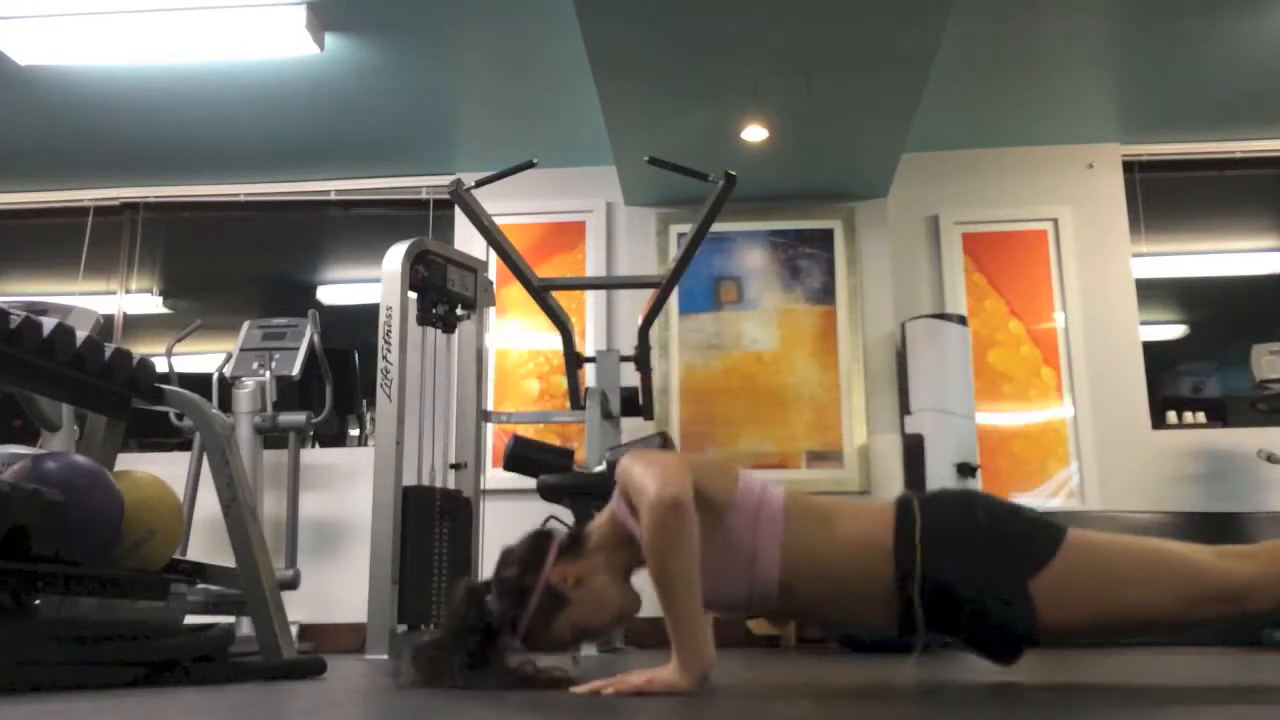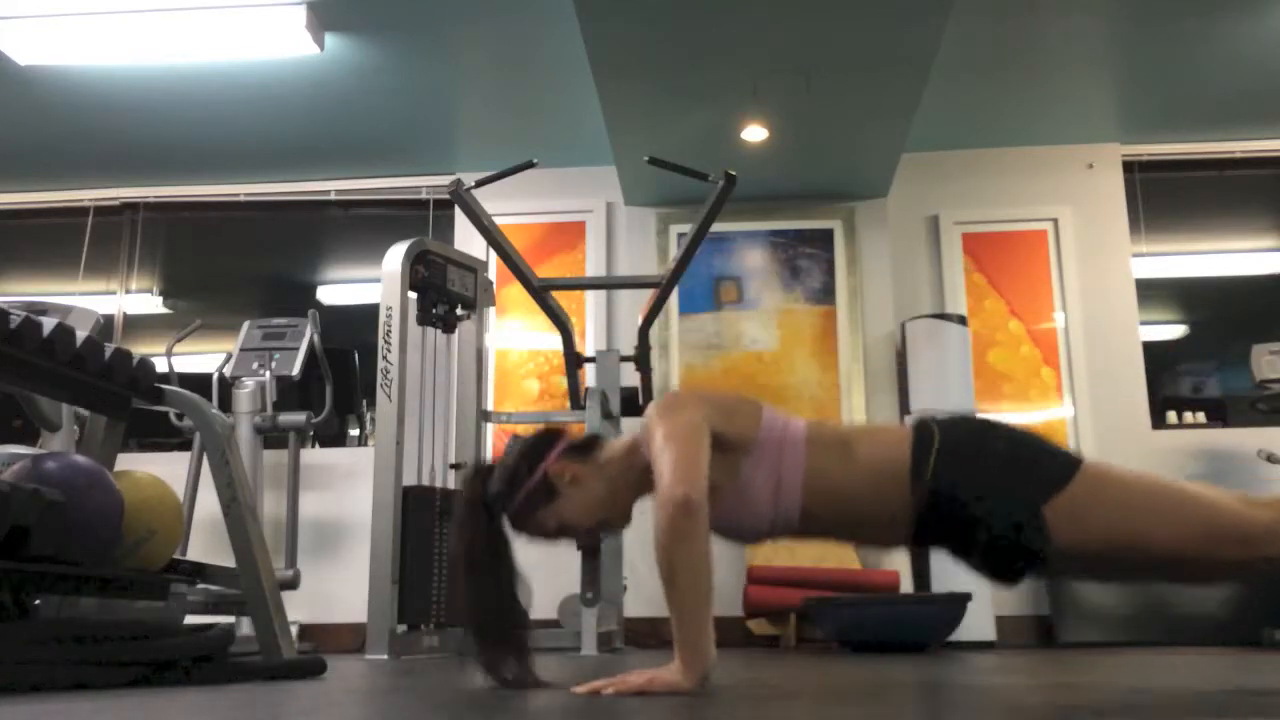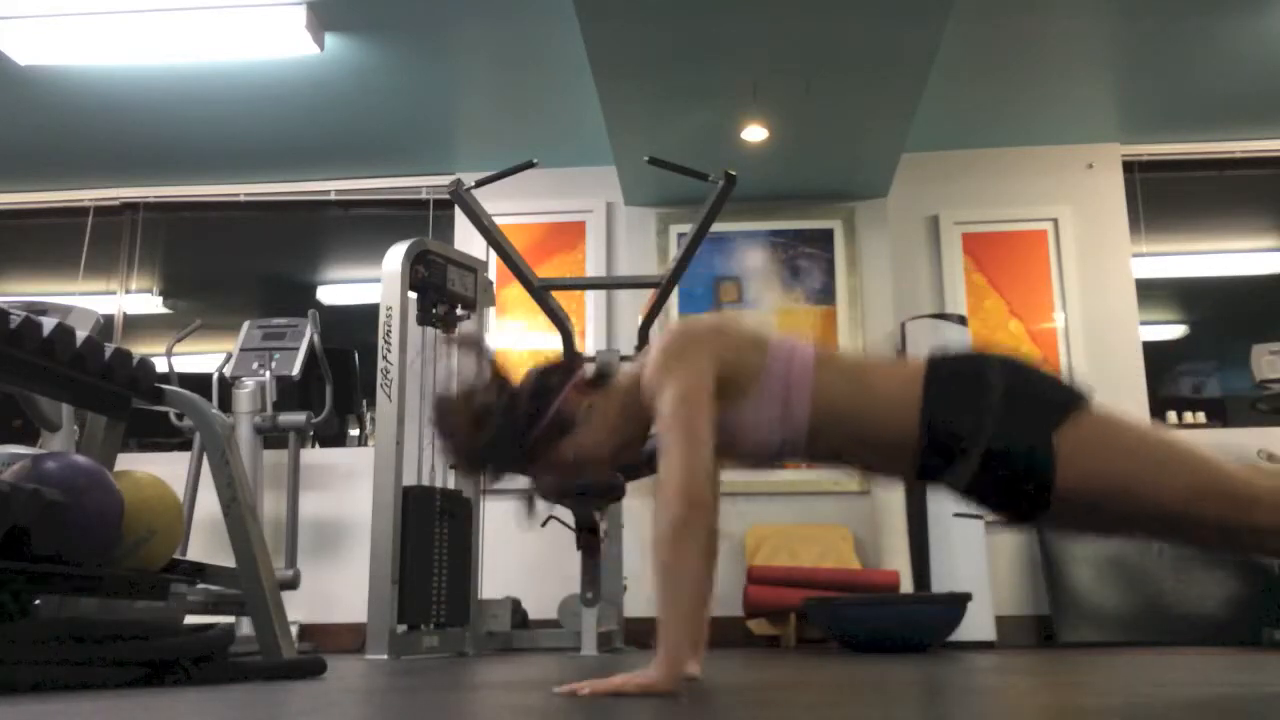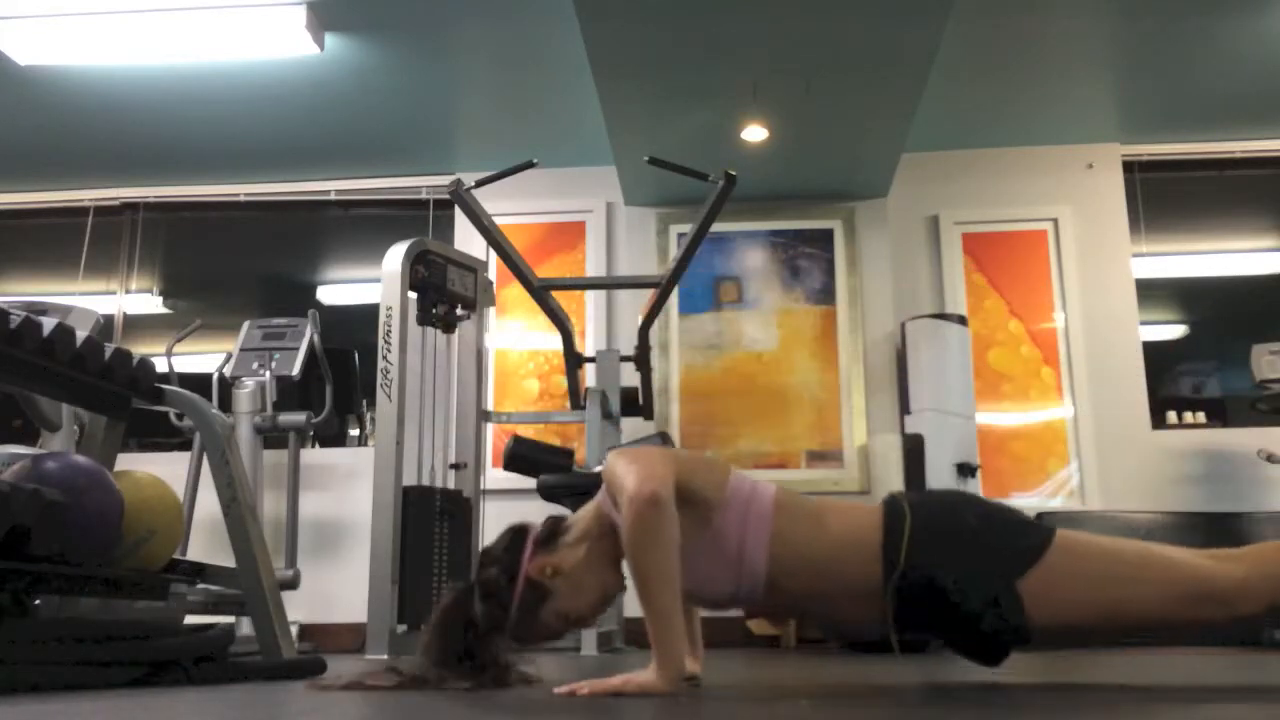
dt=0.5s
person 1, frame 1
left shoulder: (641, 475)
right shoulder: (634, 531)
left elbow: (668, 512)
left wrist: (687, 662)
left hip: (949, 560)
right hip: (930, 566)
person 1, frame 2
left shoulder: (672, 420)
right shoulder: (650, 468)
left elbow: (681, 509)
right elbow: (687, 521)
left wrist: (687, 664)
right wrist: (691, 655)
left hip: (976, 478)
right hip: (956, 499)
person 1, frame 3
left shoulder: (673, 358)
right shoulder: (667, 411)
left elbow: (691, 479)
right elbow: (694, 499)
left wrist: (667, 662)
right wrist: (688, 642)
left hip: (979, 419)
right hip: (964, 438)
person 1, frame 4
left shoulder: (626, 474)
right shoulder: (631, 520)
left elbow: (654, 506)
left wrist: (666, 667)
right wrist: (685, 655)
left hip: (945, 559)
right hip: (927, 566)
